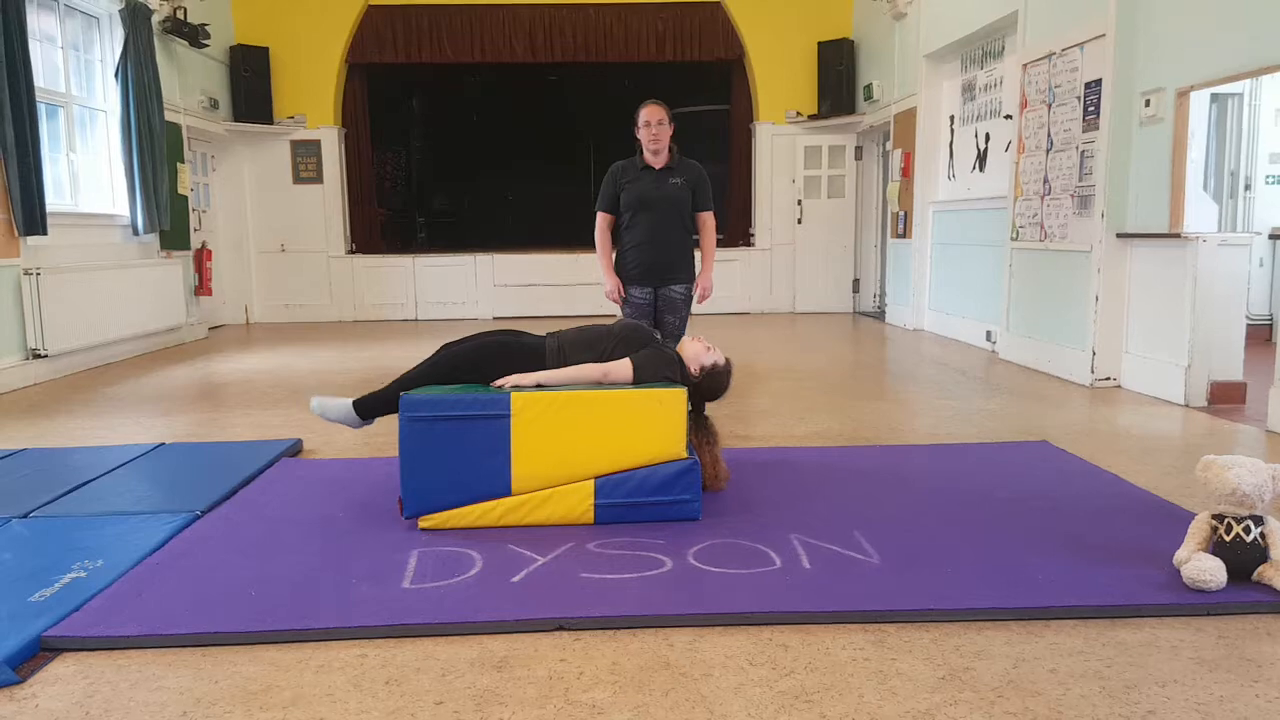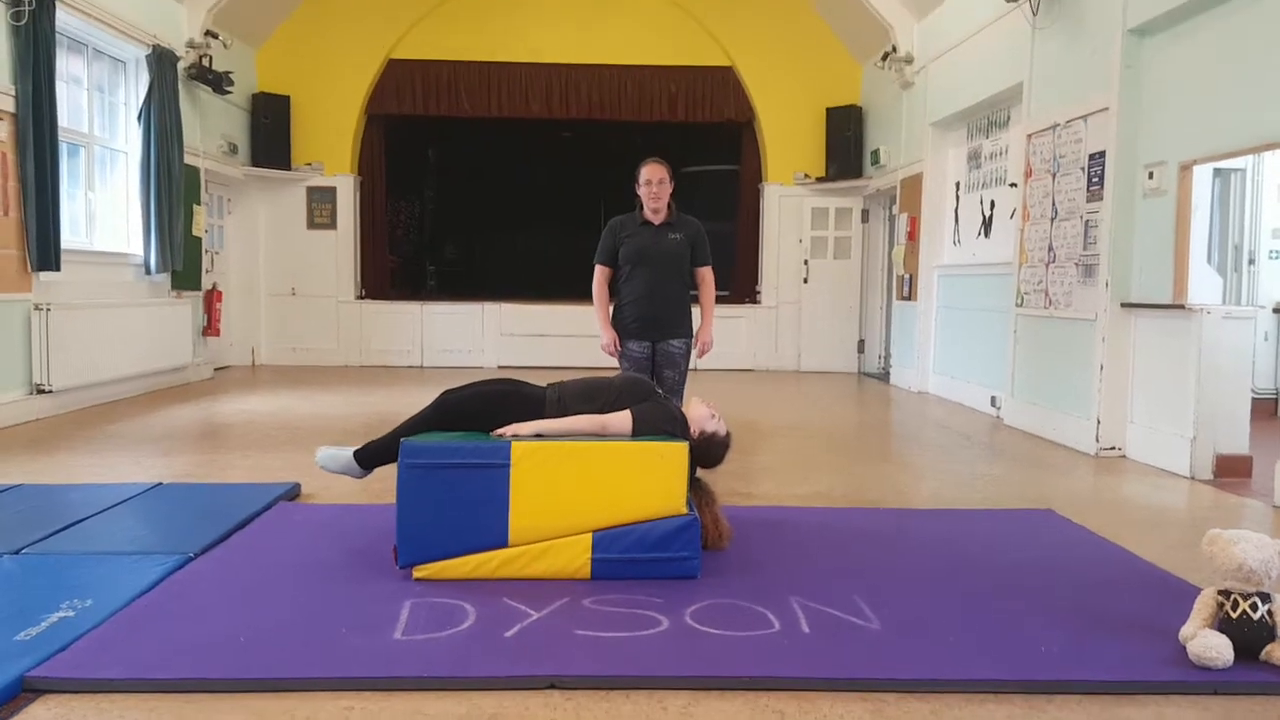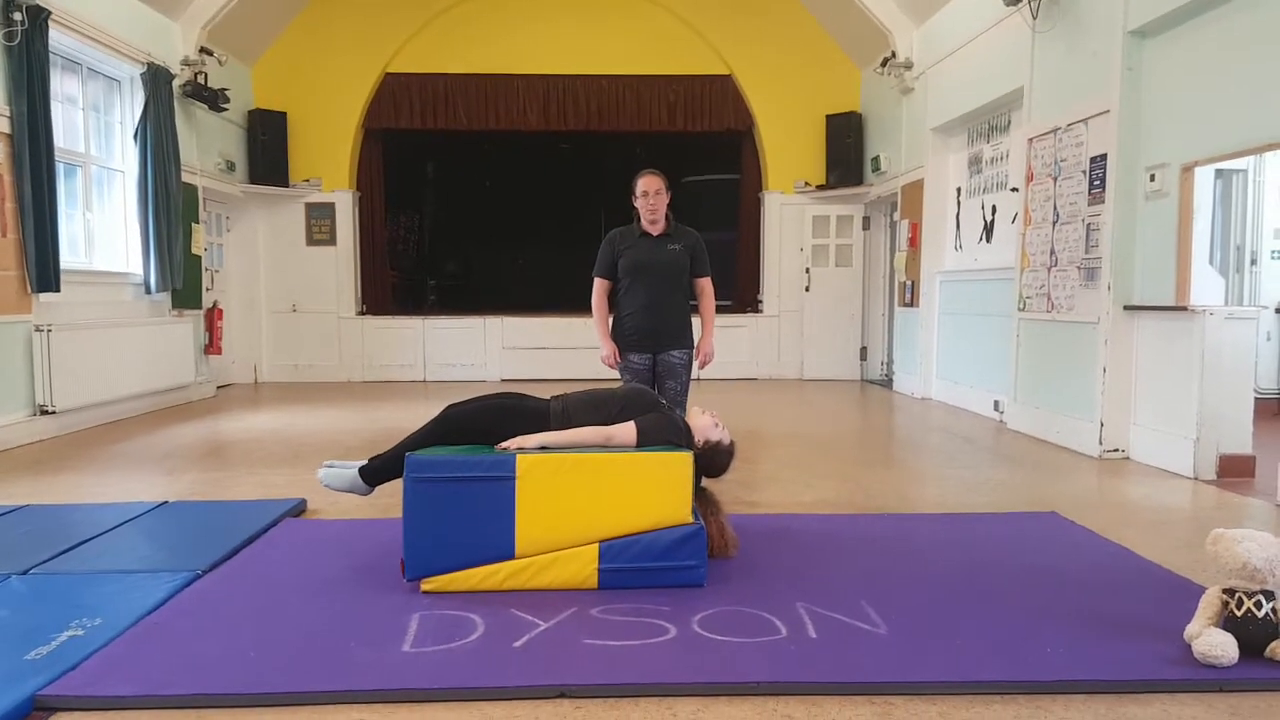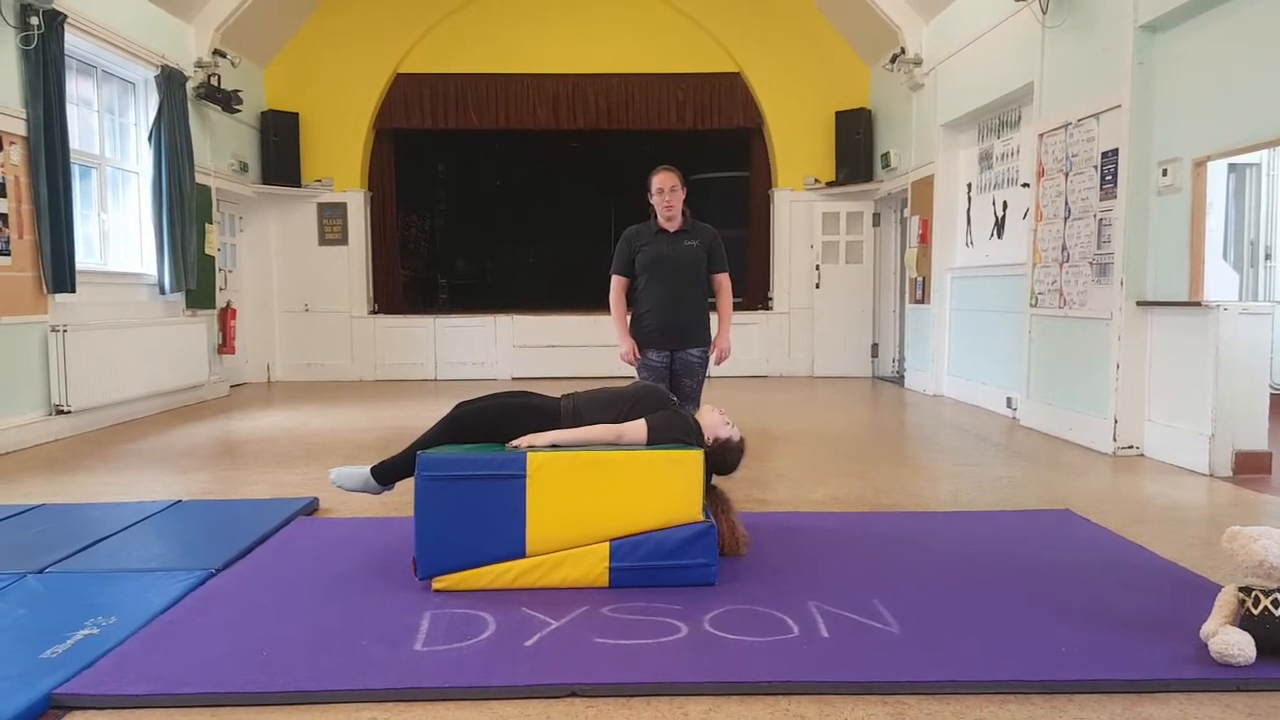
dt=1s
person 1, frame 1
left shoulder: (665, 364)
right shoulder: (661, 351)
left elbow: (602, 374)
left wrist: (533, 378)
left hip: (544, 362)
right hip: (545, 346)
left knee: (450, 366)
right knee: (451, 353)
left ankle: (362, 409)
right ankle: (365, 408)
person 1, frame 2
left shoulder: (667, 420)
right shoulder: (664, 407)
left elbow: (601, 424)
left wrist: (533, 427)
left hip: (545, 413)
right hip: (546, 398)
left knee: (449, 410)
right knee: (451, 400)
left ankle: (362, 460)
right ankle: (367, 455)
person 1, frame 3
left shoulder: (672, 431)
right shoulder: (669, 418)
left elbow: (607, 436)
left wrist: (538, 439)
left hip: (548, 424)
right hip: (550, 410)
left knee: (452, 424)
right knee: (454, 416)
left ankle: (368, 477)
right ankle: (375, 468)
person 1, frame 4
left shoulder: (682, 428)
right shoulder: (679, 416)
left elbow: (617, 434)
left wrist: (548, 437)
left hip: (557, 421)
right hip: (559, 410)
left knee: (463, 423)
right knee: (465, 413)
left ankle: (380, 475)
right ankle: (384, 472)
person 2, frame 1
left shoulder: (692, 172)
right shoulder: (619, 173)
left elbow: (706, 224)
right elbow: (603, 226)
left wrist: (706, 271)
right wrist: (608, 274)
left hip: (678, 279)
right hip: (633, 280)
left knee: (672, 348)
person 2, frame 2
left shoulder: (691, 228)
right shoulder: (618, 227)
left elbow: (705, 279)
right elbow: (600, 279)
left wrist: (706, 325)
right wrist: (605, 327)
left hip: (676, 333)
right hip: (631, 333)
person 2, frame 3
left shoulder: (689, 239)
right shoulder: (616, 240)
left elbow: (704, 290)
right elbow: (600, 292)
left wrist: (707, 336)
right wrist: (604, 339)
left hip: (676, 345)
right hip: (631, 345)
person 2, frame 4
left shoulder: (706, 235)
right shoulder: (633, 237)
left elbow: (722, 285)
right elbow: (617, 289)
left wrist: (724, 332)
right wrist: (623, 336)
left hip: (694, 342)
right hip: (649, 342)
left knee: (688, 410)
